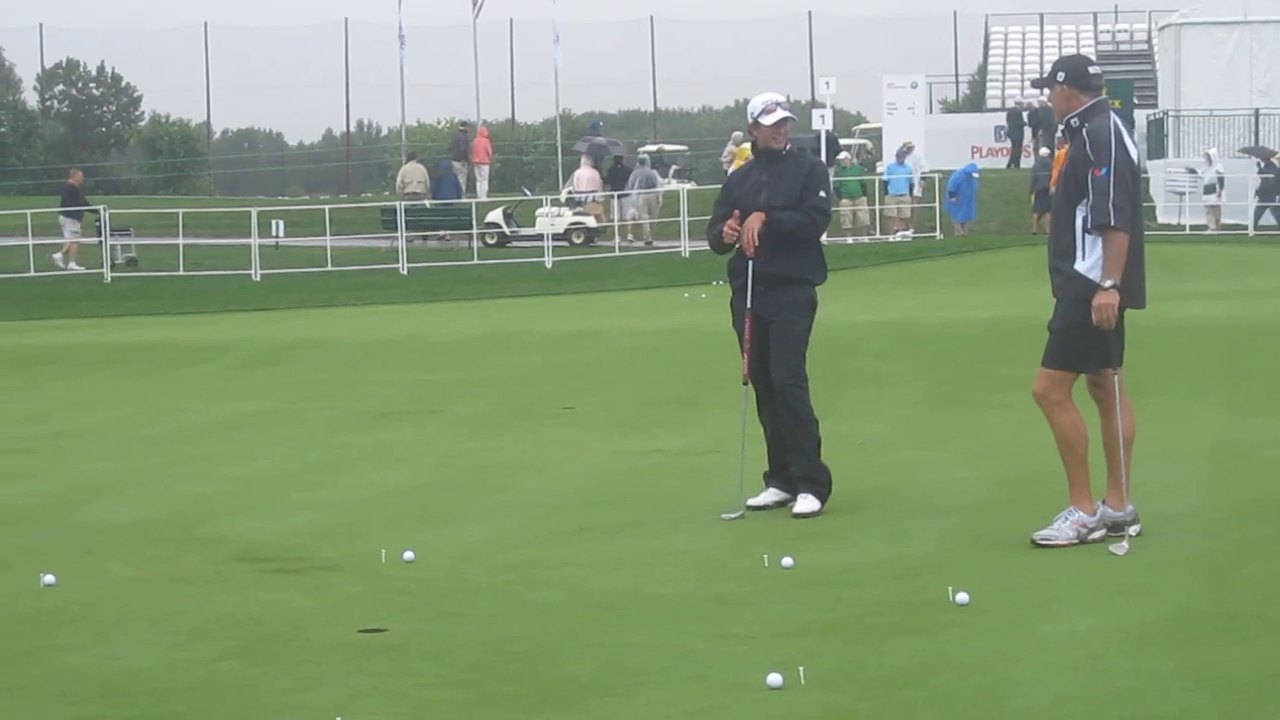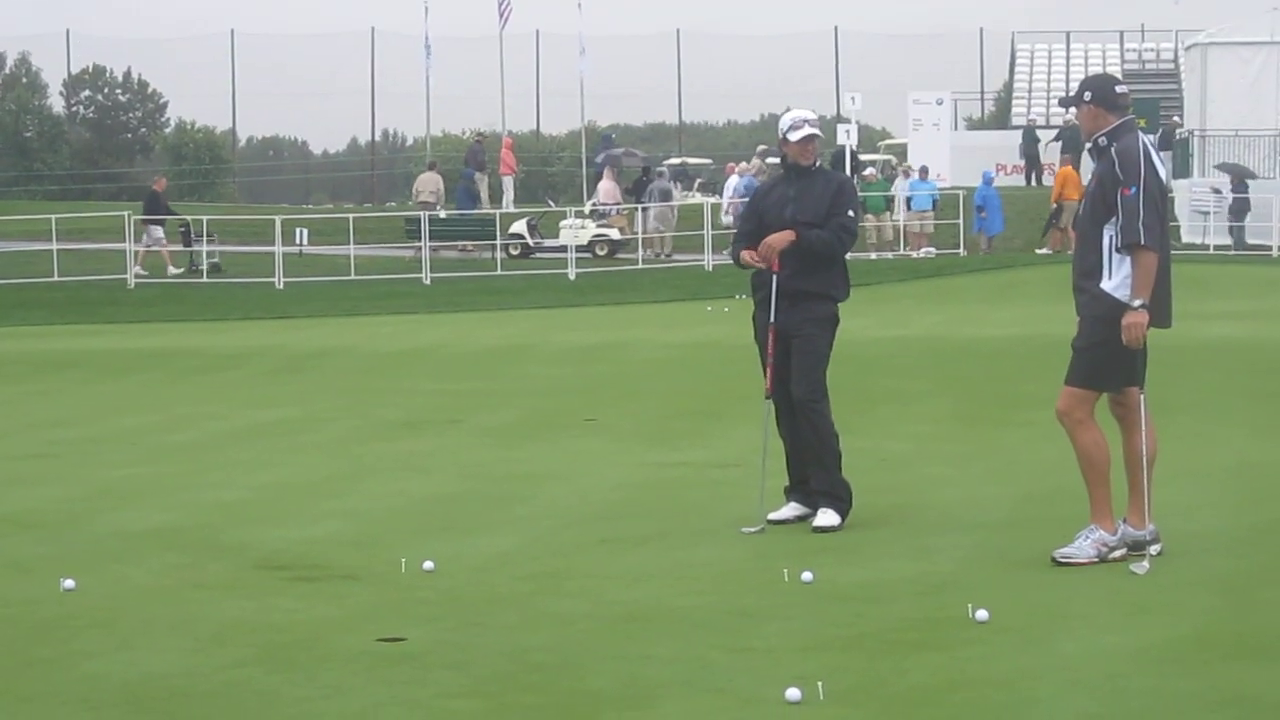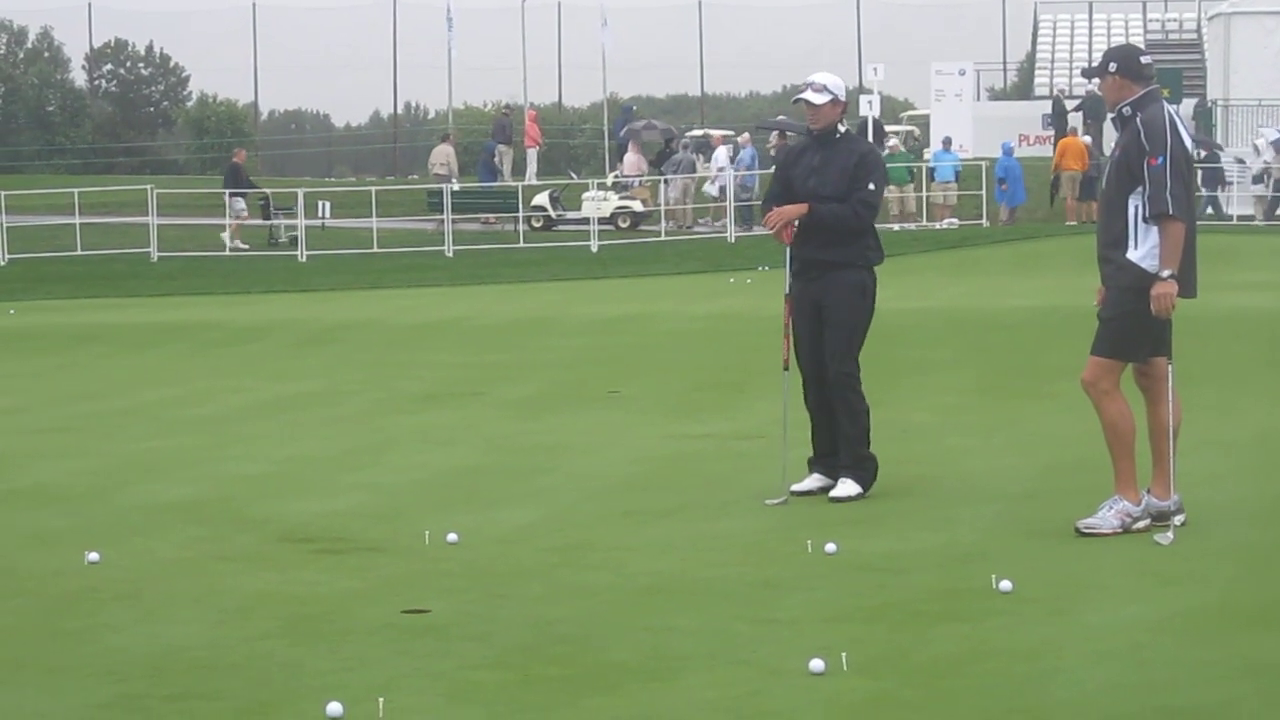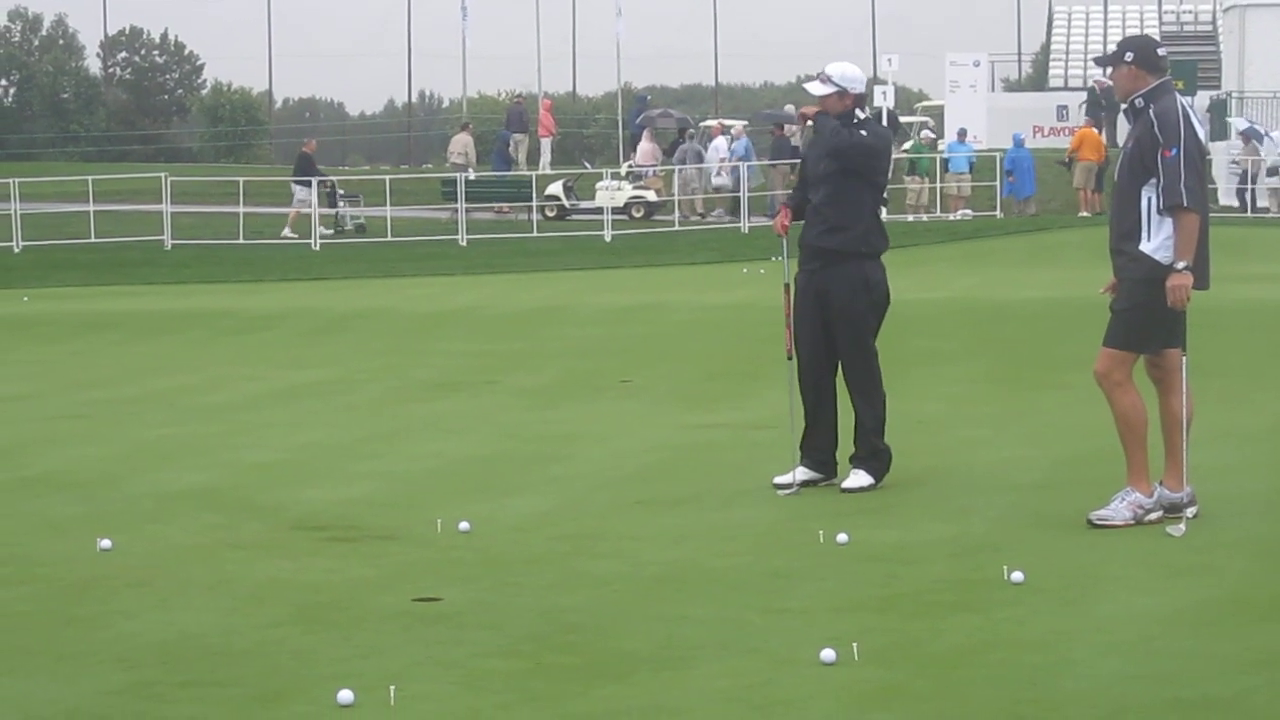
dt=1s
person 1, frame 1
left shoulder: (1100, 134)
right shoulder: (1094, 132)
left elbow: (1117, 218)
left wrist: (1109, 285)
left hip: (1094, 286)
right hip: (1090, 285)
left knee: (1051, 390)
right knee: (1105, 388)
left ankle: (1084, 512)
right ankle: (1117, 508)
person 1, frame 2
left shoulder: (1129, 154)
right shoulder: (1119, 152)
left elbow: (1145, 237)
left wrist: (1138, 304)
left hip: (1119, 305)
right hip: (1112, 303)
left knee: (1073, 408)
right knee: (1126, 408)
left ankle: (1105, 530)
right ankle: (1138, 527)
person 1, frame 3
left shoulder: (1154, 125)
right shoulder: (1141, 123)
left elbow: (1172, 207)
left wrist: (1167, 275)
right wrist: (1116, 276)
left hip: (1146, 276)
right hip: (1137, 274)
left knee: (1099, 379)
right knee: (1151, 380)
left ankle: (1129, 500)
right ankle: (1161, 498)
person 1, frame 4
left shoulder: (1168, 116)
right shoulder: (1151, 115)
left elbow: (1187, 198)
left wrist: (1183, 266)
right wrist: (1127, 268)
left hip: (1160, 268)
right hip: (1149, 267)
left knee: (1112, 370)
right knee: (1164, 372)
left ankle: (1142, 492)
right ankle: (1174, 490)
person 2, frame 1
left shoulder: (809, 168)
right shoulder: (739, 178)
left elbow: (815, 220)
right elbow: (715, 234)
left wrist: (766, 218)
right wrist: (726, 231)
left hip: (792, 291)
right hip: (748, 292)
left knee: (788, 381)
right knee: (764, 386)
left ankle: (812, 483)
right ankle: (782, 478)
person 2, frame 2
left shoulder: (837, 186)
right shoulder: (766, 191)
left elbow: (841, 238)
right elbow: (744, 239)
left wrist: (794, 236)
right wrist: (745, 254)
left hip: (815, 307)
right hip: (770, 307)
left knee: (809, 396)
right knee: (784, 400)
left ankle: (832, 498)
right ankle: (802, 494)
person 2, frame 3
left shoulder: (863, 154)
right shoulder: (797, 154)
left elbow: (862, 213)
right elbow: (773, 200)
left wrist: (807, 210)
right wrist: (781, 219)
left hip: (849, 276)
right hip: (806, 274)
left knee: (842, 373)
right knee: (812, 375)
left ankle: (857, 470)
right ankle: (825, 465)
person 2, frame 4
left shoulder: (874, 137)
right shoulder: (821, 138)
left elbow: (842, 147)
left wrist: (820, 117)
right wrist: (789, 210)
left hip: (855, 268)
right hip: (815, 264)
left knee: (859, 366)
right knee: (812, 366)
left ankle: (871, 460)
right ankle: (817, 460)
